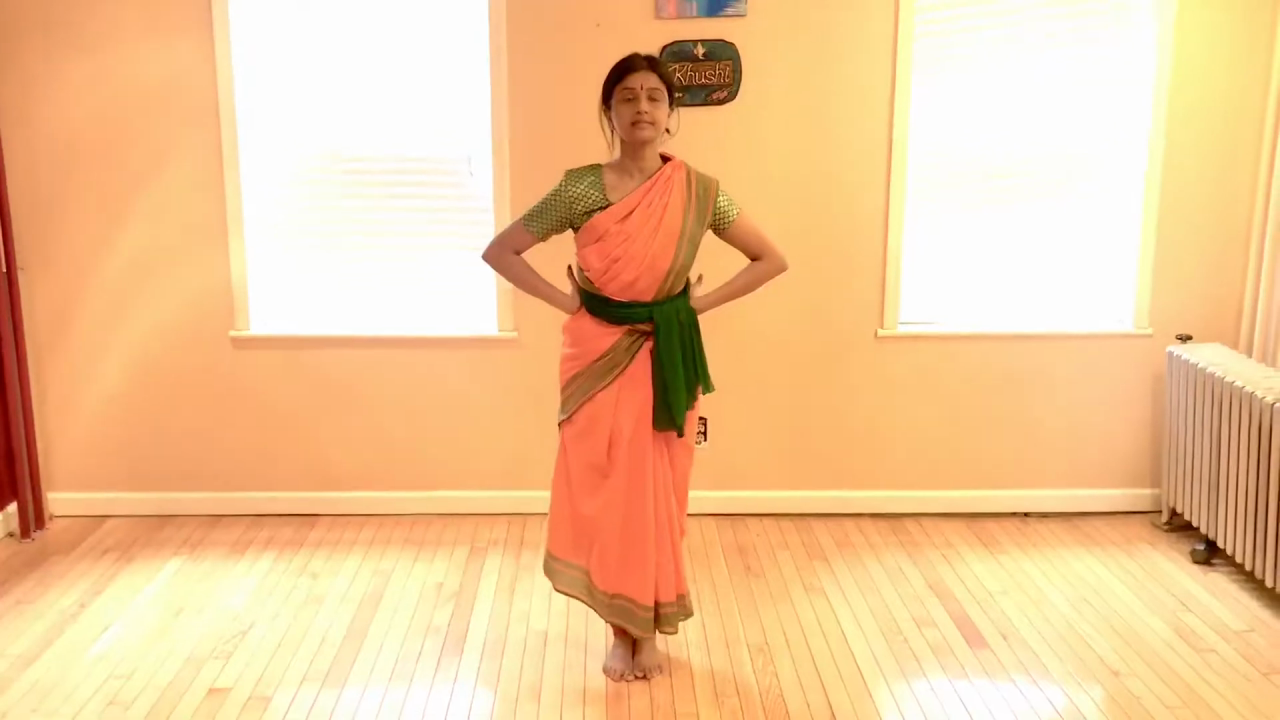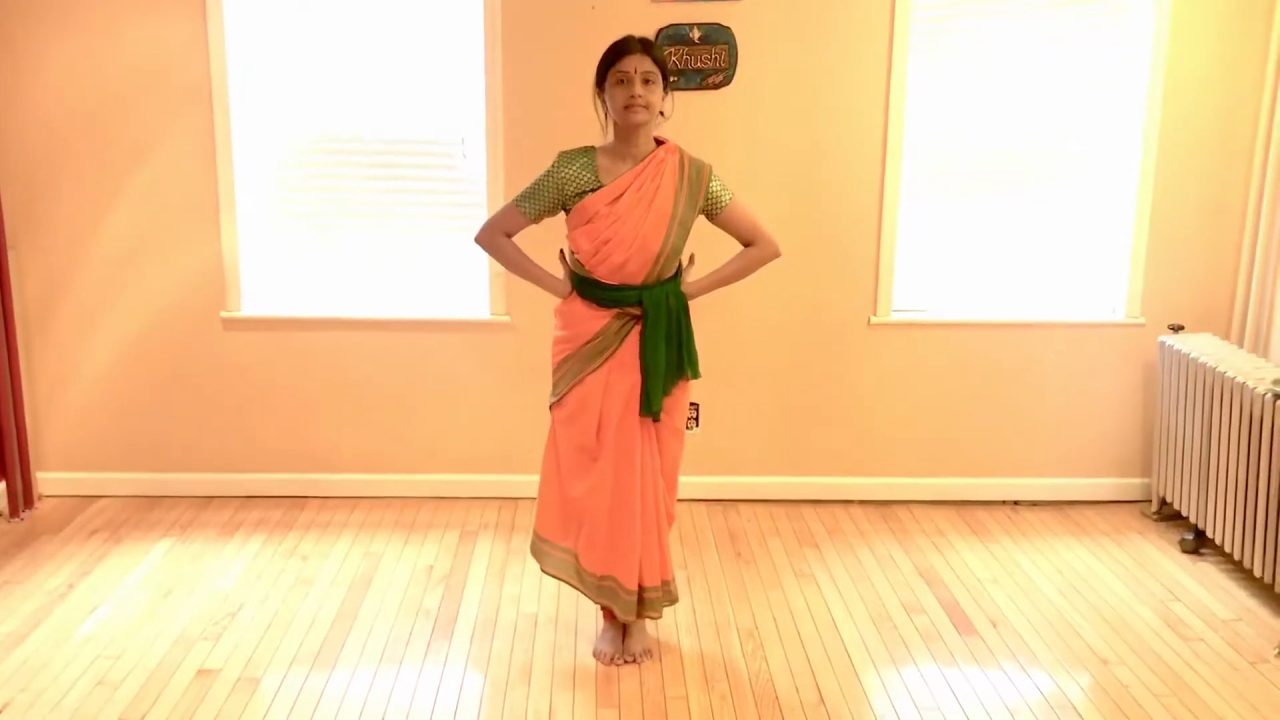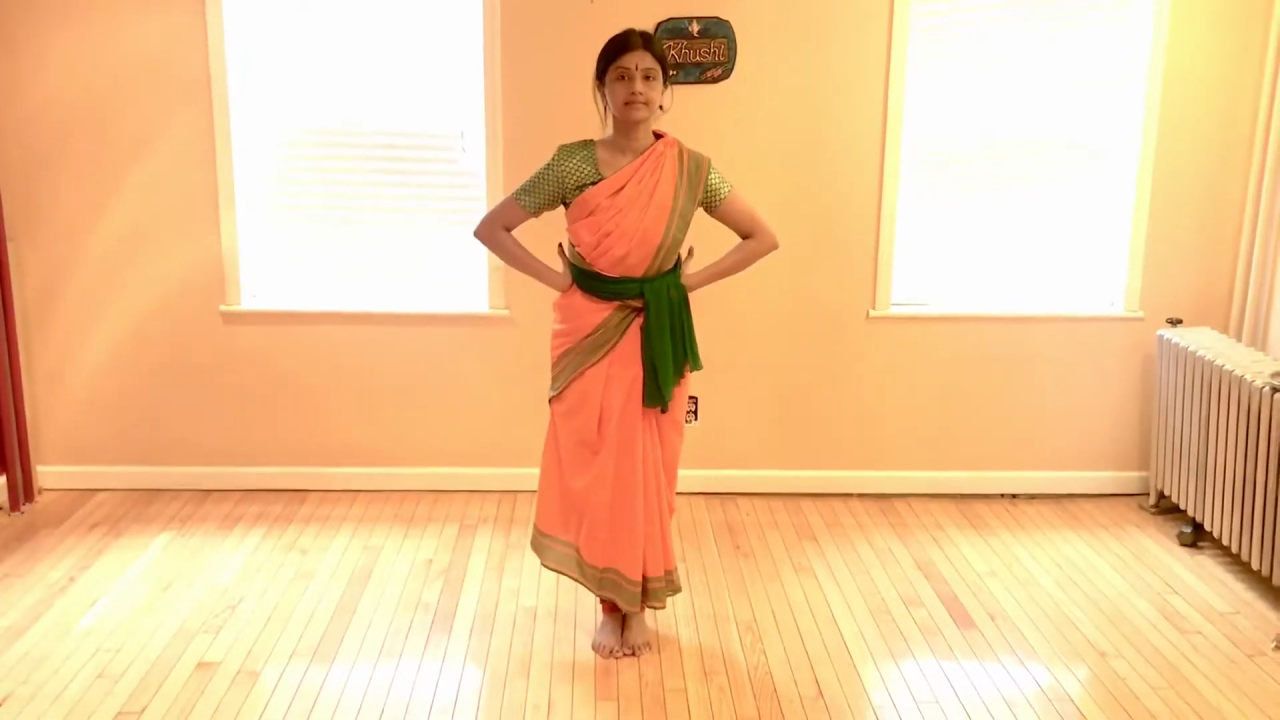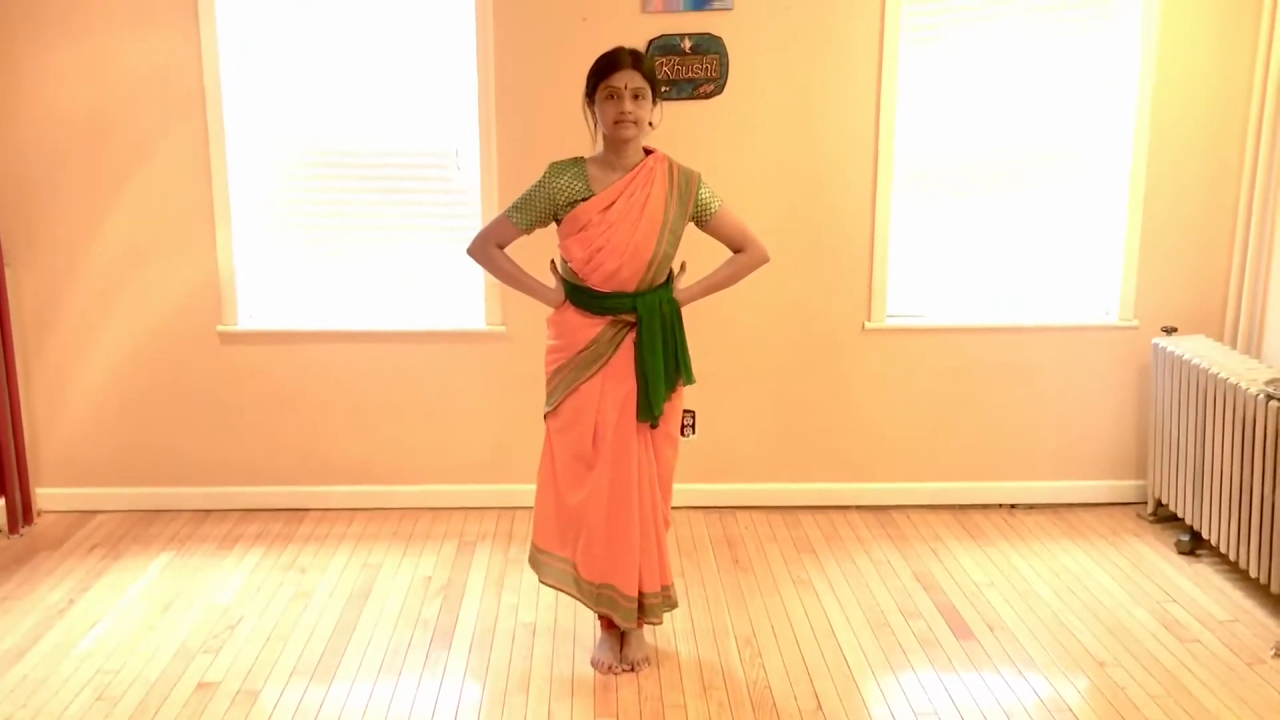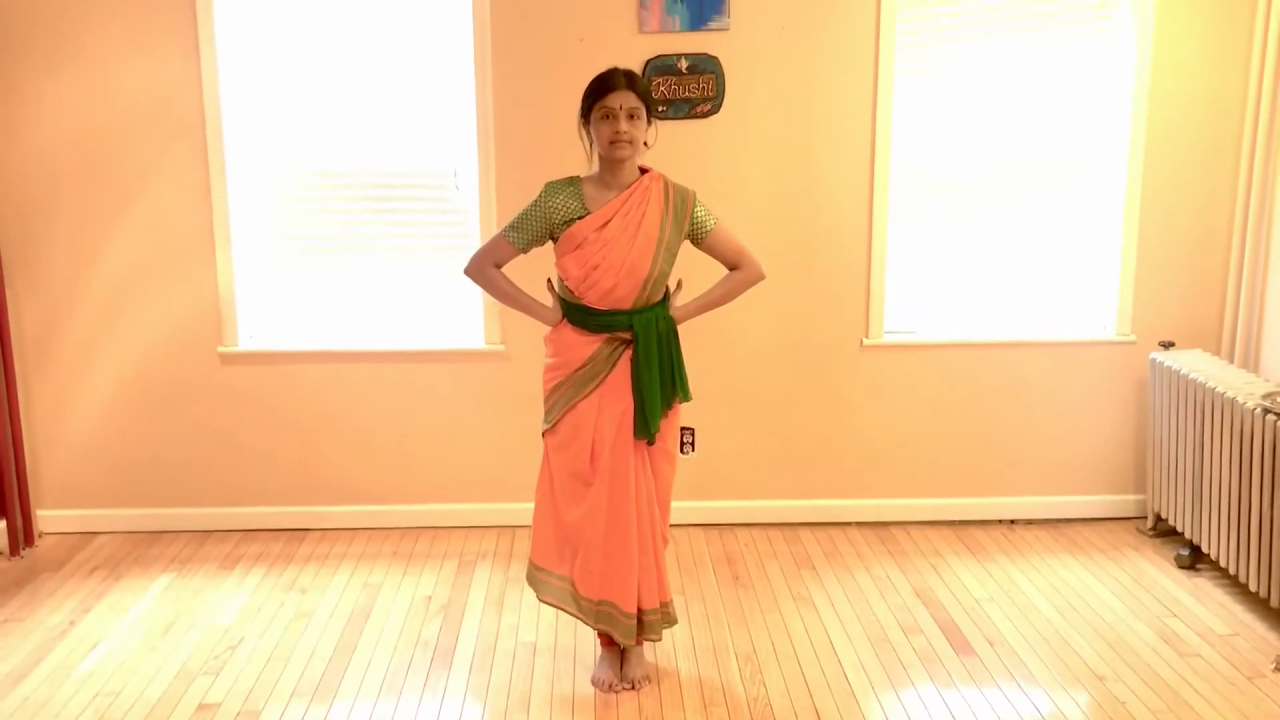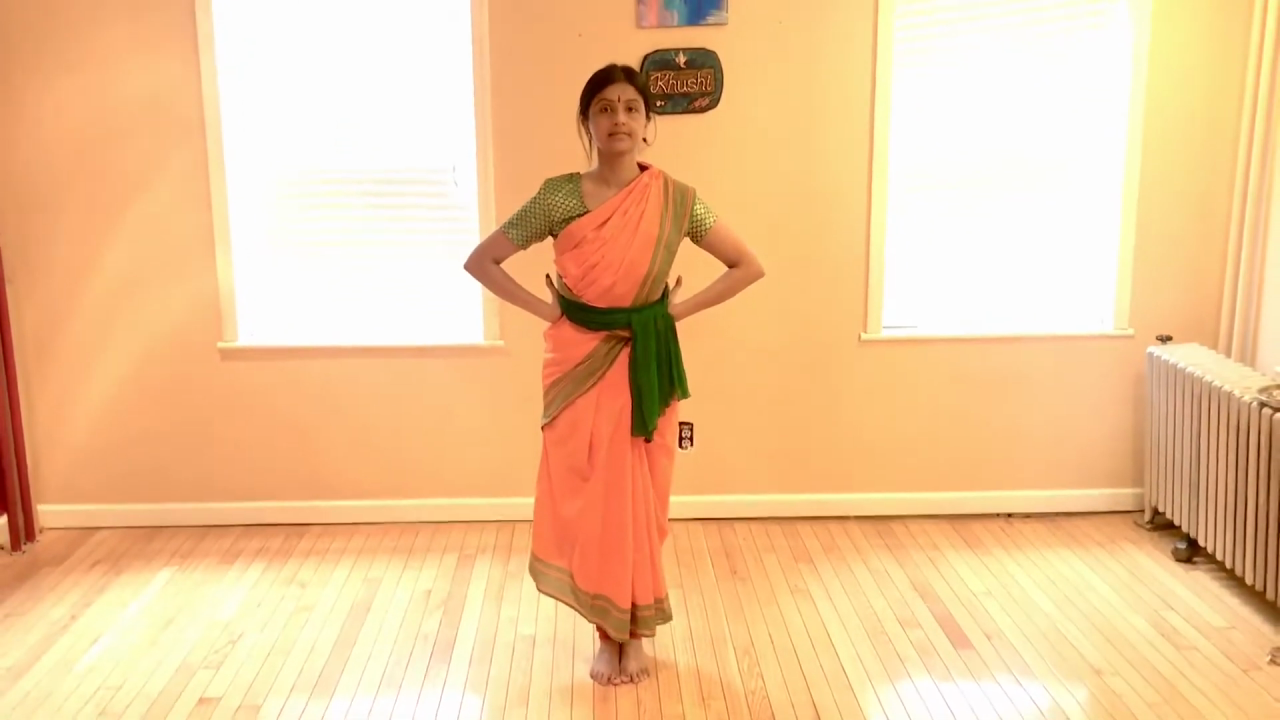
dt=0.5s
person 1, frame 1
left shoulder: (699, 191)
right shoulder: (579, 188)
left elbow: (771, 259)
right elbow: (499, 251)
left wrist: (702, 301)
right wrist: (566, 301)
left hip: (665, 358)
right hip: (599, 355)
left knee: (658, 492)
right knee: (604, 492)
left ankle: (650, 627)
right ankle: (620, 627)
person 1, frame 2
left shoulder: (691, 176)
right shoulder: (571, 170)
left elbow: (764, 245)
right elbow: (490, 233)
left wrist: (693, 288)
right wrist: (557, 285)
left hip: (656, 343)
right hip: (589, 340)
left knee: (647, 476)
right knee: (594, 476)
left ankle: (638, 611)
right ankle: (609, 612)
person 1, frame 3
left shoulder: (690, 169)
right shoulder: (572, 164)
left elbow: (762, 238)
right elbow: (490, 228)
left wrist: (692, 279)
right wrist: (556, 278)
left hip: (656, 335)
right hip: (589, 332)
left knee: (648, 469)
right knee: (593, 468)
left ankle: (639, 603)
right ankle: (609, 605)
person 1, frame 4
left shoulder: (681, 185)
right shoulder: (563, 181)
left elbow: (753, 252)
right elbow: (483, 245)
left wrist: (684, 295)
right wrist: (550, 295)
left hip: (650, 351)
right hip: (583, 348)
left knee: (642, 485)
right knee: (589, 484)
left ankle: (637, 620)
right ankle: (607, 622)
person 1, frame 5
left shoulder: (675, 202)
right shoulder: (559, 200)
left elbow: (748, 268)
right elbow: (480, 264)
left wrist: (681, 311)
right wrist: (546, 313)
left hip: (646, 370)
right hip: (580, 367)
left knee: (642, 504)
right knee: (589, 502)
left ankle: (637, 637)
right ankle: (607, 639)
person 1, frame 6
left shoulder: (675, 200)
right shoulder: (558, 197)
left elbow: (748, 266)
right elbow: (480, 261)
left wrist: (679, 309)
right wrist: (546, 309)
left hip: (645, 365)
right hip: (579, 364)
left knee: (639, 498)
right knee: (589, 498)
left ankle: (636, 631)
right ankle: (606, 634)
